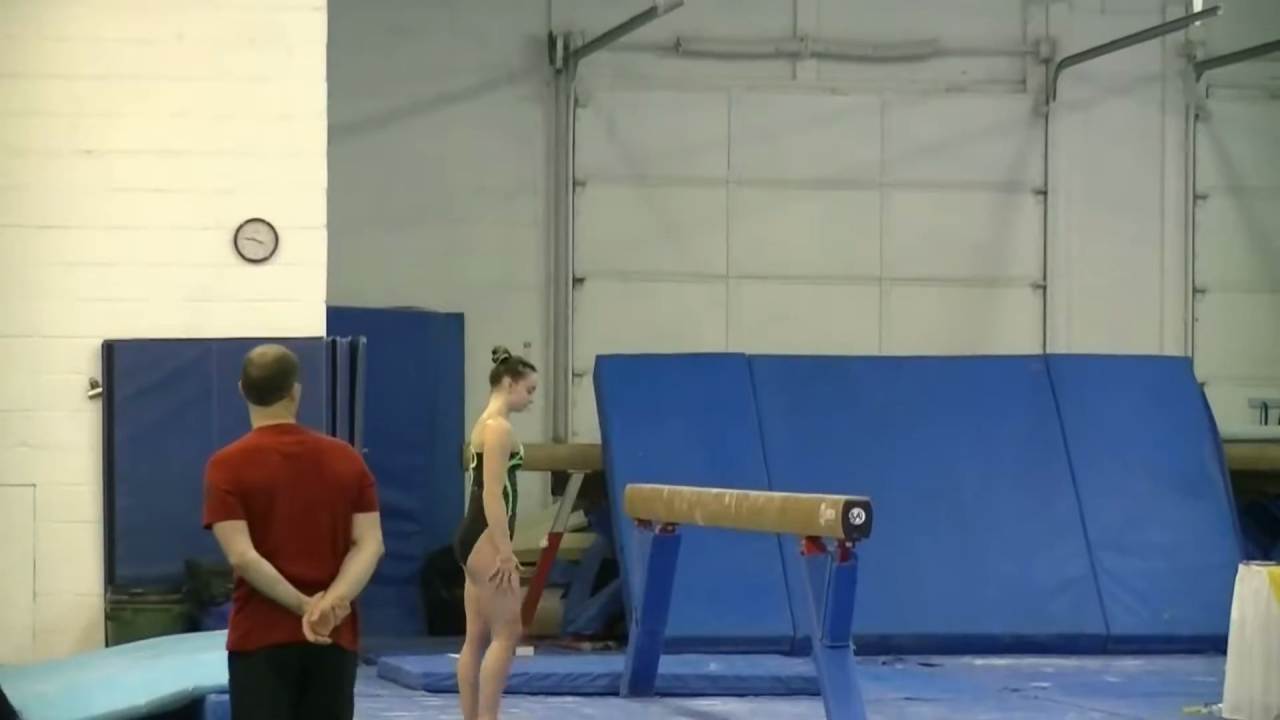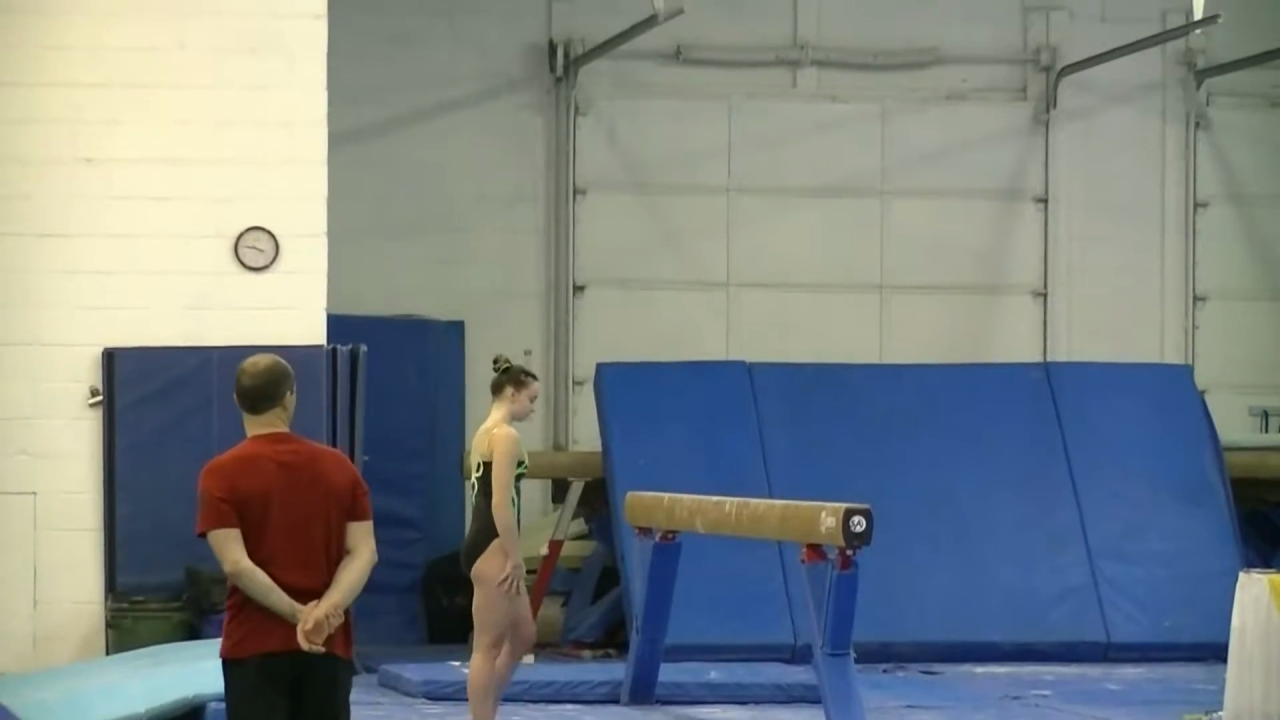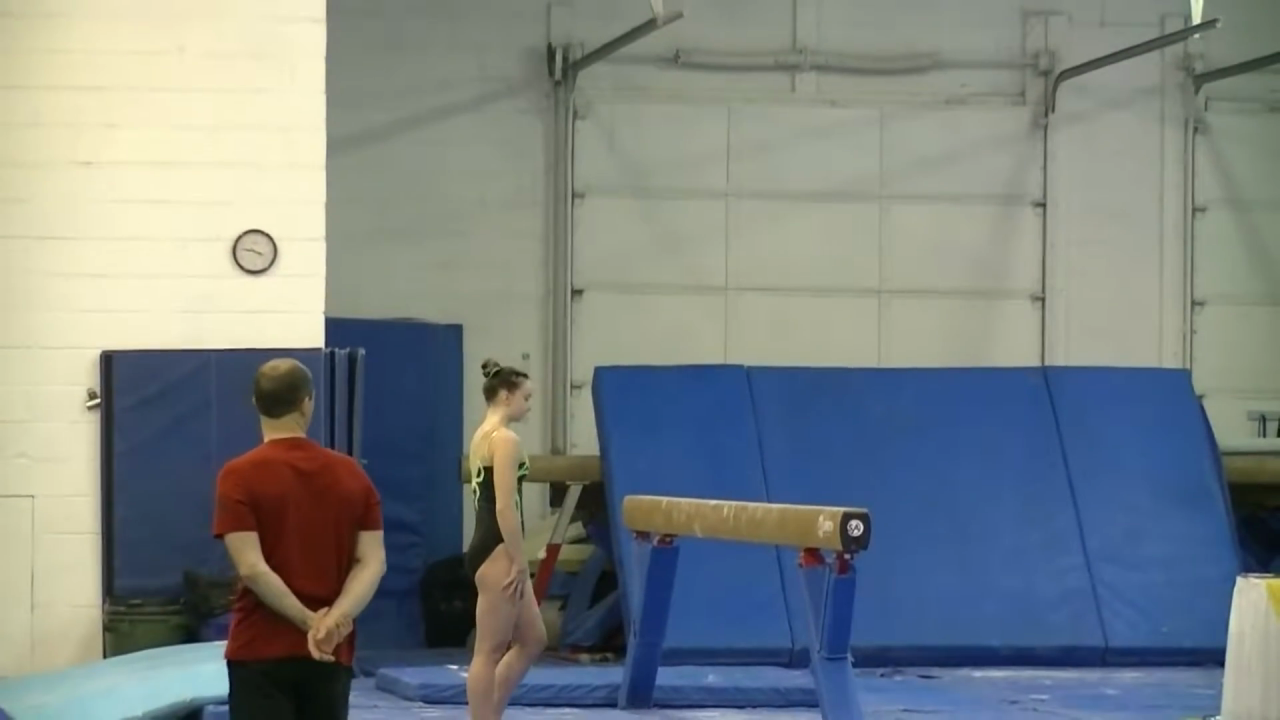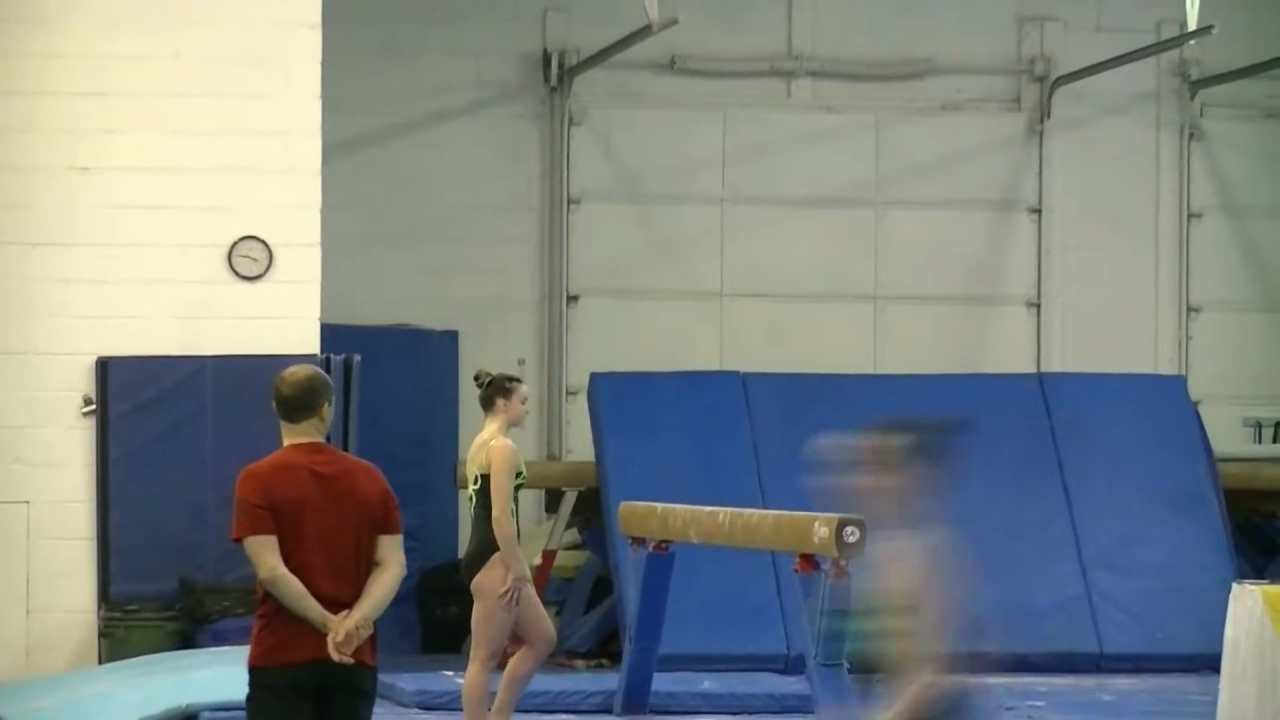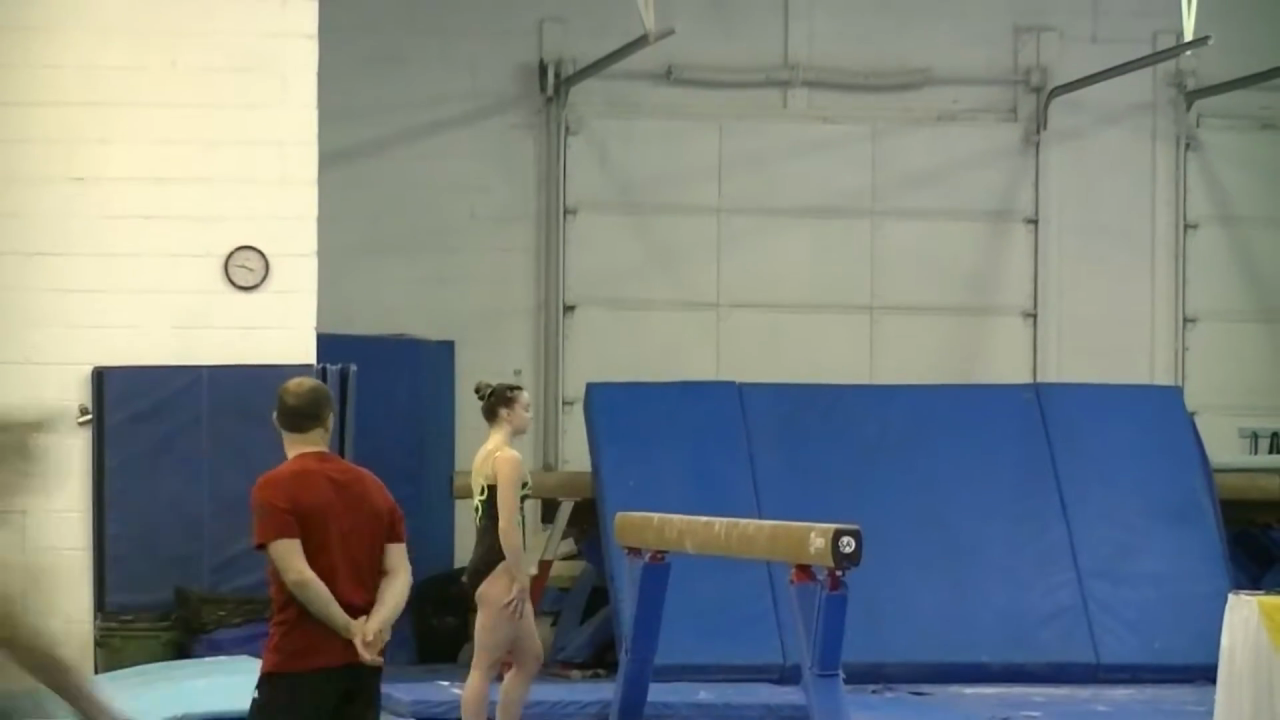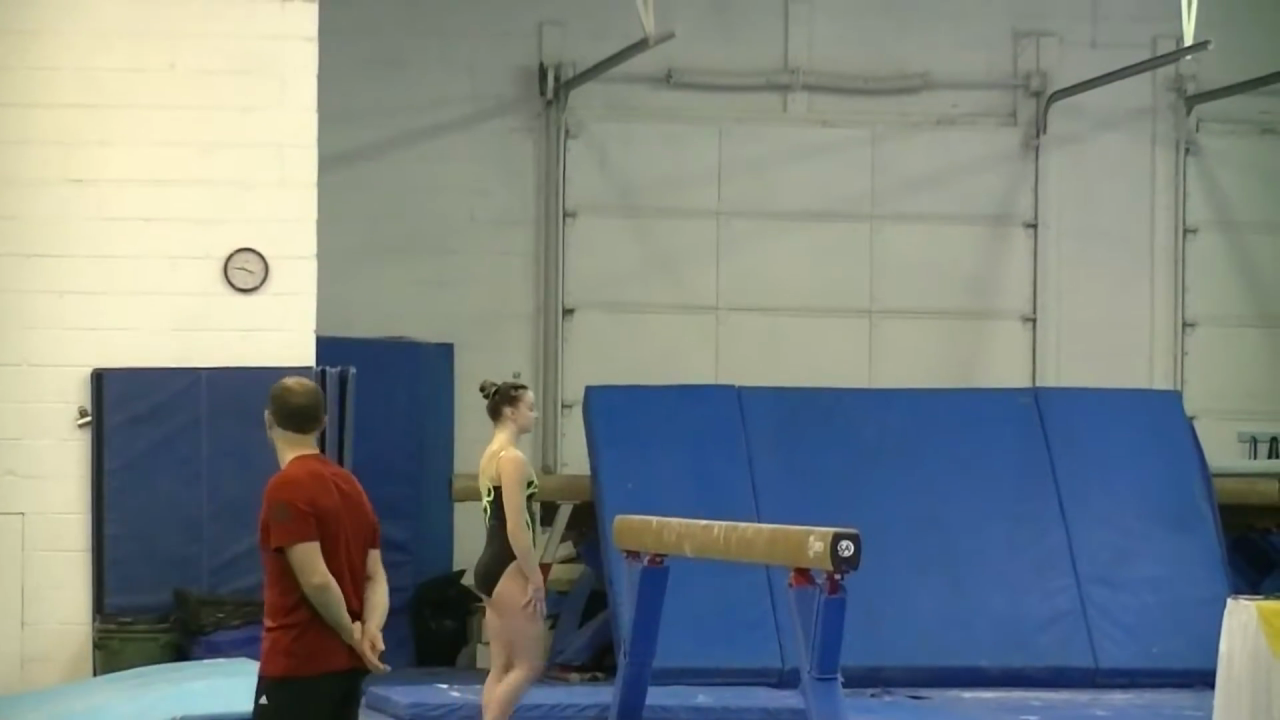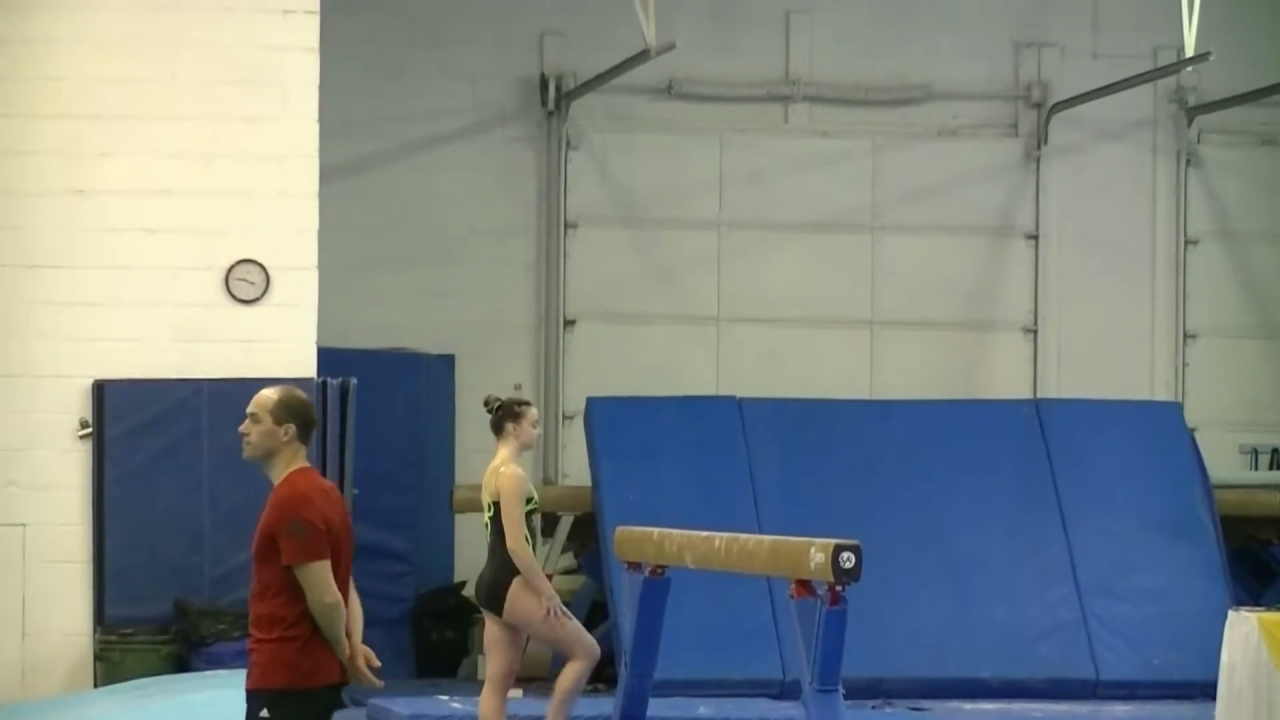
dt=0.3s
person 1, frame 1
left shoulder: (227, 465)
right shoulder: (346, 458)
left elbow: (242, 556)
right elbow: (370, 543)
left wrist: (304, 606)
right wrist: (334, 601)
left hip: (261, 640)
right hip: (335, 638)
person 1, frame 2
left shoulder: (222, 474)
right shoulder: (339, 466)
left elbow: (235, 565)
right elbow: (363, 552)
left wrist: (298, 614)
right wrist: (328, 609)
left hip: (255, 647)
right hip: (329, 646)
person 1, frame 3
left shoulder: (239, 476)
right shoulder: (352, 474)
left elbow: (251, 568)
right elbow: (372, 562)
left wrist: (309, 622)
right wrist: (336, 619)
left hip: (261, 652)
right hip: (333, 652)
person 1, frame 4
left shoulder: (258, 480)
right shoulder: (371, 478)
left elbow: (271, 571)
right elbow: (393, 565)
left wrist: (328, 623)
right wrist: (356, 620)
left hip: (282, 655)
right hip: (353, 657)
person 1, frame 5
left shoulder: (274, 488)
right shoulder: (372, 486)
left elbow: (297, 576)
right elbow: (399, 573)
left wrist: (348, 629)
right wrist: (373, 627)
left hip: (299, 662)
right hip: (361, 664)
person 1, frame 6
left shoulder: (286, 487)
right shoulder: (349, 485)
left elbow: (316, 579)
right elbow: (375, 577)
left wrist: (351, 635)
right wrist: (368, 631)
left hip: (298, 663)
right hip: (343, 663)
person 1, frame 7
left shoulder: (293, 501)
right shoulder: (320, 493)
left elbow: (325, 598)
right elbow: (342, 588)
left wrist: (344, 652)
right wrist: (353, 646)
left hip: (288, 674)
right hip: (316, 670)
person 2, frame 1
left shoulder: (486, 424)
right shoulder: (499, 427)
right elbow: (492, 494)
right wrist: (505, 551)
left hip: (476, 537)
right hip: (485, 539)
left knee: (478, 636)
right knee: (507, 632)
person 2, frame 2
left shoulder: (486, 432)
right shoulder: (506, 435)
right elbow: (501, 502)
right wrist: (515, 558)
left hip: (483, 544)
right hip: (492, 547)
left knee: (523, 636)
right knee: (489, 646)
person 2, frame 3
left shoulder: (482, 436)
right shoulder: (505, 439)
right elbow: (505, 507)
right wrist: (520, 562)
left hip: (489, 548)
right hip: (497, 552)
left knee: (533, 639)
right knee: (490, 650)
person 2, frame 4
left shoulder: (480, 444)
right shoulder: (502, 447)
right elbow: (500, 515)
right wrist: (514, 569)
left hip: (487, 555)
right hip: (493, 558)
left knee: (542, 638)
right knee: (485, 656)
person 2, frame 5
left shoulder: (485, 454)
right shoulder: (508, 458)
right elbow: (508, 527)
right wrist: (520, 580)
left hip: (490, 566)
right hip: (498, 571)
left knee: (529, 657)
right knee: (485, 666)
person 2, frame 6
left shoulder: (491, 454)
right shoulder: (513, 458)
right elbow: (518, 527)
right wrist: (536, 579)
left hip: (491, 566)
right hip: (507, 570)
left knee: (504, 666)
right knee: (528, 665)
person 2, frame 7
left shoulder: (495, 470)
right shoulder: (512, 474)
right elbow: (517, 544)
right wrist: (547, 591)
left hip: (493, 582)
right hip: (510, 584)
left knee: (499, 679)
right knee: (585, 652)
